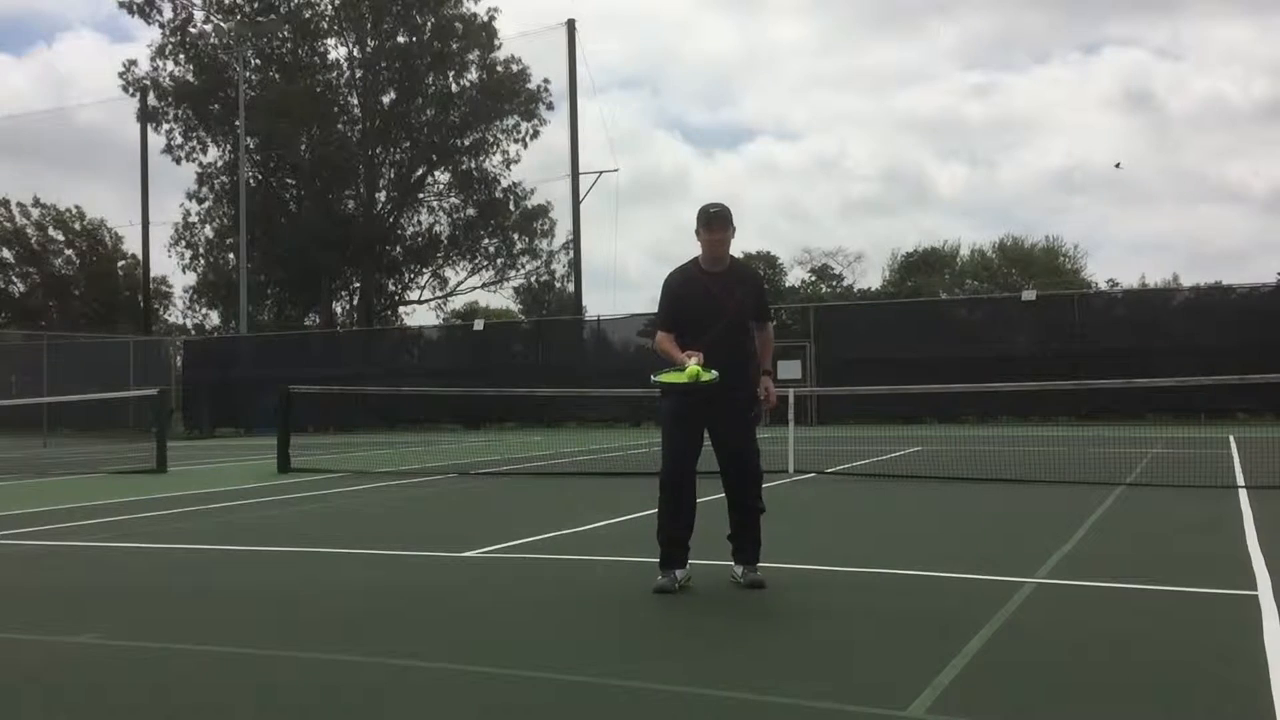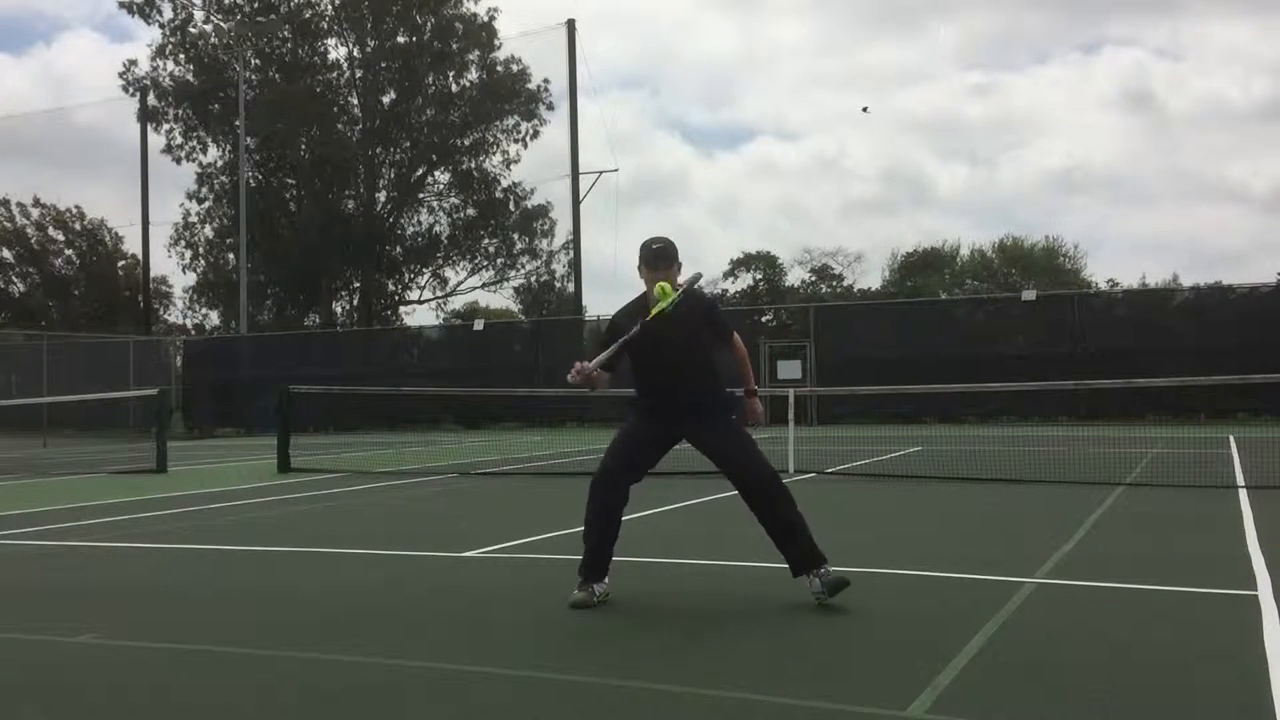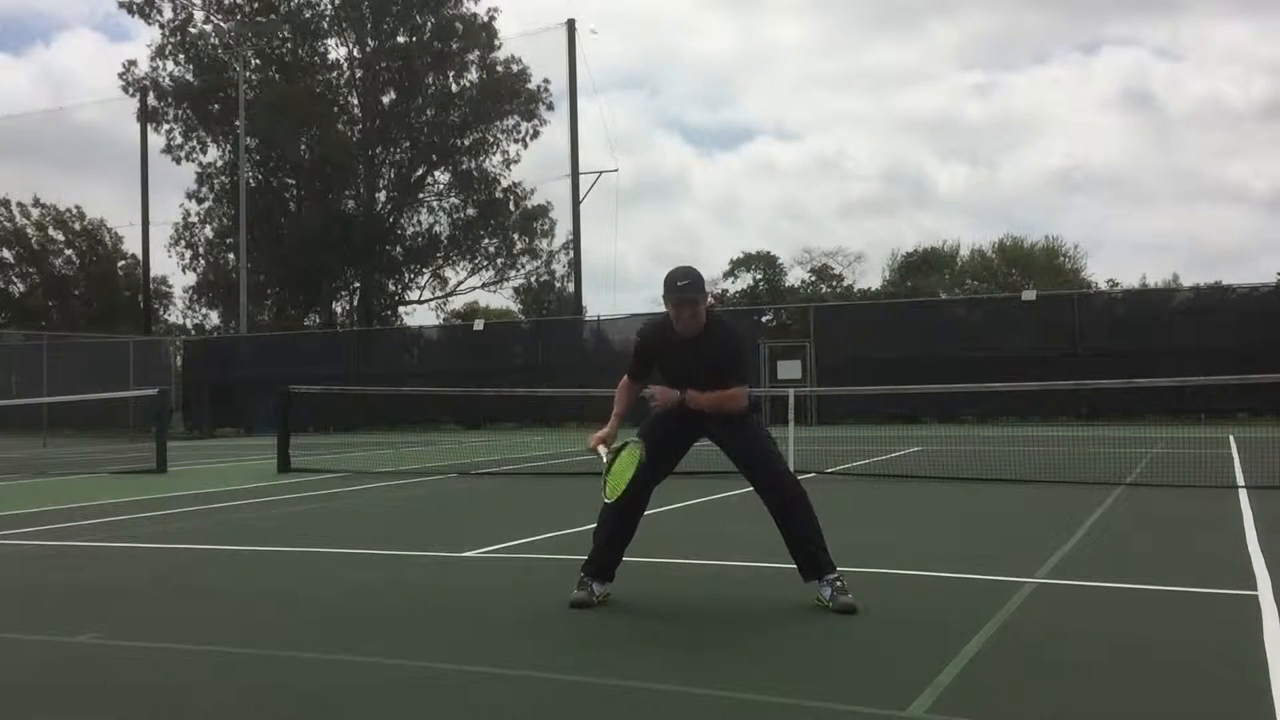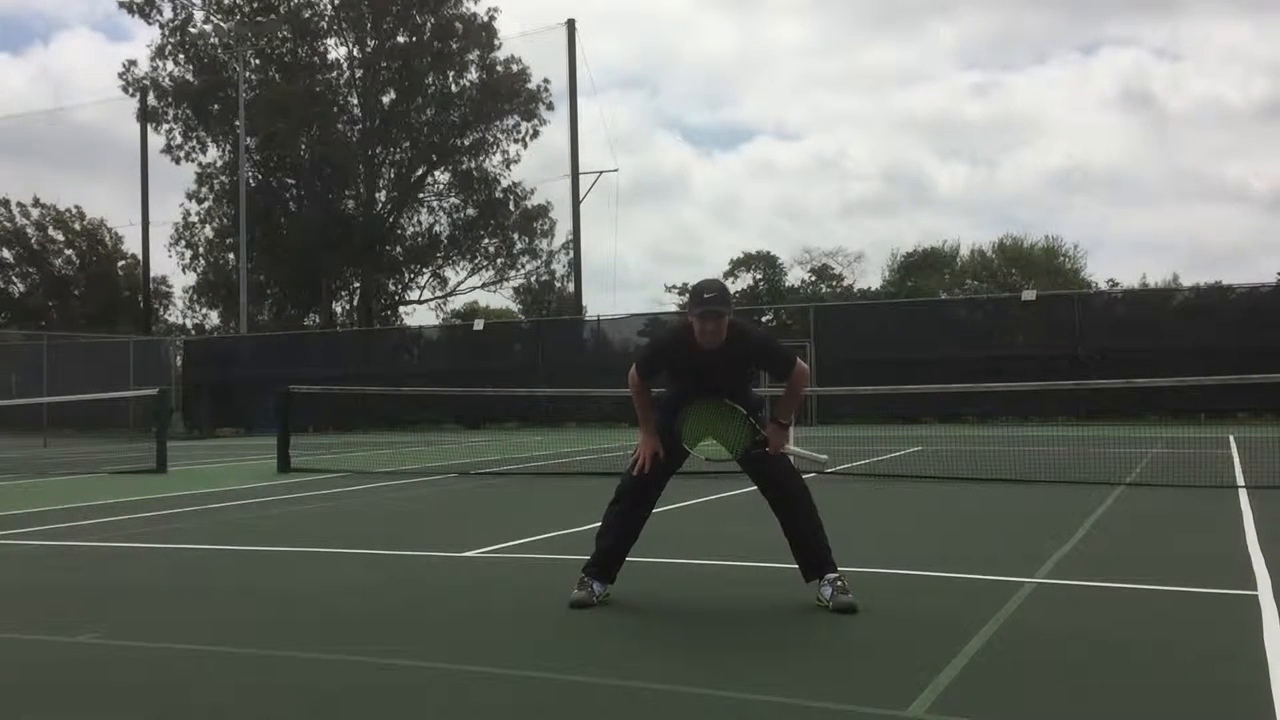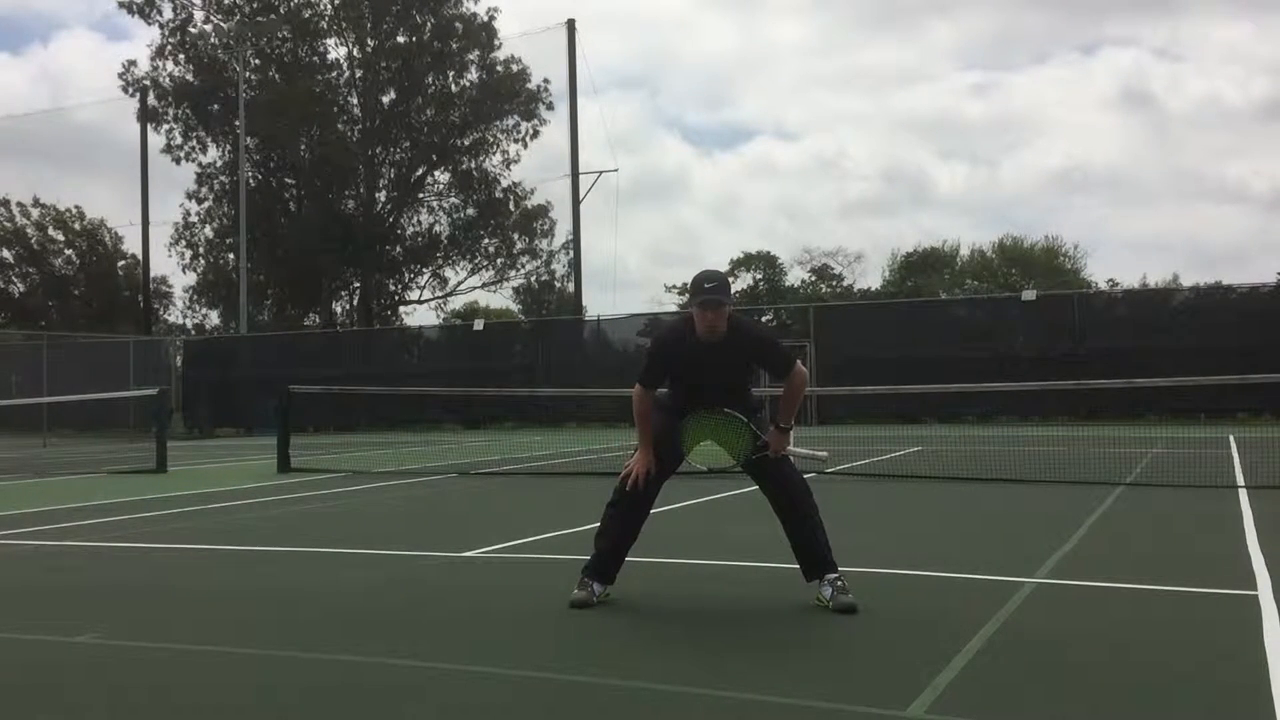
dt=1s
person 1, frame 1
left shoulder: (749, 278)
right shoulder: (678, 281)
left elbow: (763, 328)
right elbow: (662, 336)
left wrist: (765, 374)
right wrist: (681, 358)
left hip: (736, 393)
right hip: (685, 393)
left knee: (744, 477)
right knee: (675, 475)
left ankle: (745, 560)
right ankle: (674, 565)
person 1, frame 2
left shoulder: (702, 306)
right shoulder: (626, 319)
left elbow: (732, 342)
right elbow: (602, 376)
left wrist: (751, 393)
right wrist: (587, 375)
left hip: (710, 410)
right hip: (654, 414)
left knee: (762, 481)
right knee: (607, 480)
left ankle: (812, 569)
right ankle: (593, 578)
person 1, frame 3
left shoulder: (727, 336)
right shoulder: (651, 335)
left elbow: (738, 399)
right elbow: (631, 381)
left wrist: (681, 396)
right wrist: (612, 425)
left hip: (729, 413)
right hip: (674, 413)
left knee: (782, 486)
right knee: (629, 483)
left ankle: (826, 578)
right ankle: (595, 576)
person 1, frame 4
left shoulder: (751, 341)
right shoulder: (669, 343)
left elbow: (799, 372)
right elbow: (637, 378)
left wrist: (781, 424)
right wrist: (647, 433)
right hip: (679, 413)
left knee: (788, 489)
right knee: (634, 489)
left ankle: (827, 577)
right ankle: (596, 577)
person 1, frame 5
left shoulder: (751, 336)
right shoulder: (669, 340)
left elbow: (798, 376)
right elbow: (643, 392)
left wrist: (781, 428)
right wrist: (645, 449)
left hip: (738, 413)
right hip: (679, 414)
left knee: (790, 488)
right knee: (633, 487)
left ankle: (827, 578)
right ankle: (595, 578)
